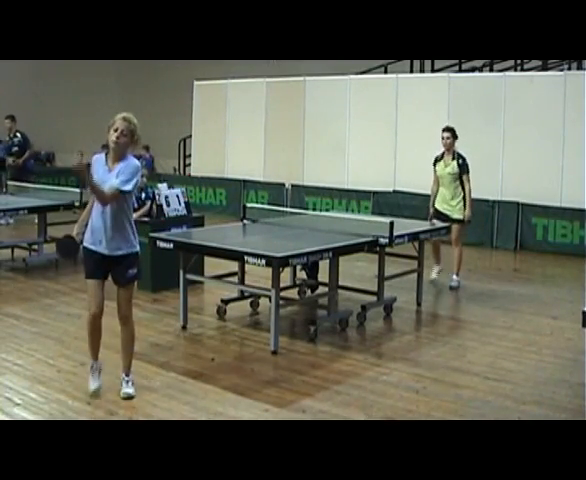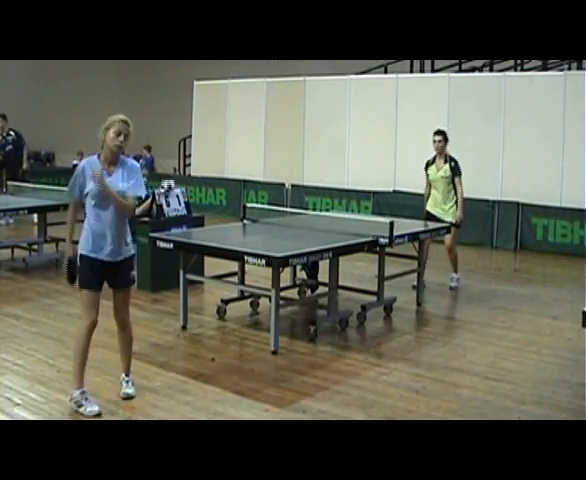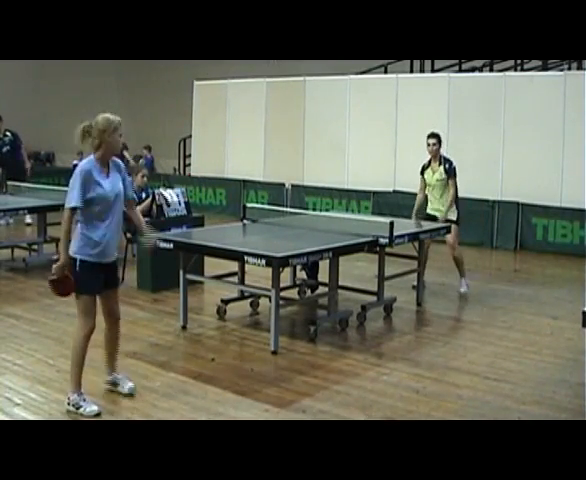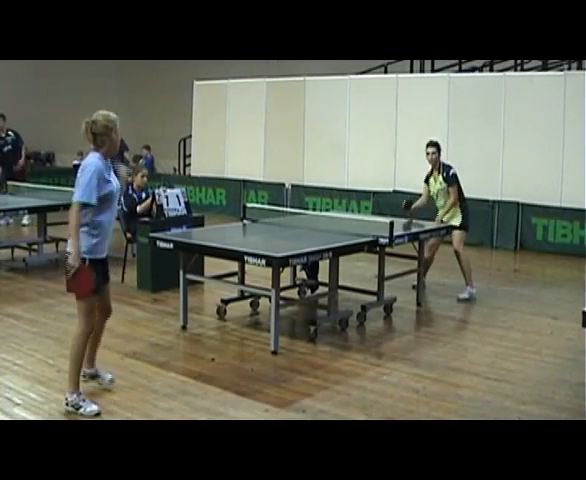
dt=0.2s
person 1, frame 1
left shoulder: (132, 166)
right shoulder: (98, 160)
left elbow: (107, 198)
left wrist: (86, 176)
right wrist: (80, 226)
left hip: (124, 248)
right hip: (95, 246)
left knee: (125, 315)
right knee: (95, 311)
left ankle: (126, 376)
right ankle: (95, 364)
person 1, frame 2
left shoulder: (132, 168)
right shoulder: (86, 166)
left elbow: (129, 208)
right elbow: (74, 208)
left wrist: (105, 189)
right wrist: (68, 243)
left hip: (121, 253)
right hip: (92, 253)
left knee: (123, 319)
right knee: (89, 321)
left ankle: (126, 376)
right ankle: (77, 391)
person 1, frame 3
left shoulder: (118, 168)
right shoulder: (85, 169)
left elbow: (128, 205)
right elbow: (68, 214)
left wrist: (145, 230)
right wrist: (63, 256)
left hip: (108, 255)
right hip: (87, 258)
left knee: (113, 317)
right knee: (87, 326)
left ankle: (112, 374)
right ankle: (75, 395)
person 1, frame 4
left shoulder: (102, 163)
right shoulder: (95, 165)
right elbow: (77, 209)
right wrist: (75, 251)
left hip: (97, 253)
right hip: (86, 254)
left knee: (104, 311)
right knee: (86, 323)
left ankle: (89, 368)
right ankle: (72, 395)
person 2, frame 1
left shoulder: (460, 160)
right shoulder: (437, 160)
left elbow: (467, 185)
left wrist: (468, 207)
right wrist: (431, 205)
left hip: (457, 206)
right hip: (440, 205)
left knee: (455, 241)
right knee: (434, 238)
left ankle: (455, 277)
right ankle: (437, 265)
person 2, frame 2
left shoulder: (453, 163)
right shoulder: (429, 164)
left elbow: (459, 188)
left wrist: (460, 209)
right wrist: (424, 207)
left hip: (449, 209)
right hip: (432, 209)
left knee: (449, 245)
right knee: (424, 242)
left ankle: (455, 274)
person 2, frame 3
left shoulder: (448, 164)
right shoulder: (425, 167)
left elbow: (452, 191)
right elbow: (421, 192)
left wrist: (445, 211)
right wrist: (415, 211)
left hip: (450, 211)
right hip: (432, 211)
left knee: (452, 243)
right knee: (423, 244)
left ankle: (463, 279)
person 2, frame 4
left shoulder: (448, 171)
right shoulder: (429, 175)
left elbow: (454, 198)
right elbow: (424, 198)
left wrist: (441, 217)
right wrist: (412, 207)
left hip: (458, 213)
right hip: (443, 214)
left knee: (457, 248)
right knee: (430, 245)
left ankle: (470, 288)
right ankle: (422, 278)
